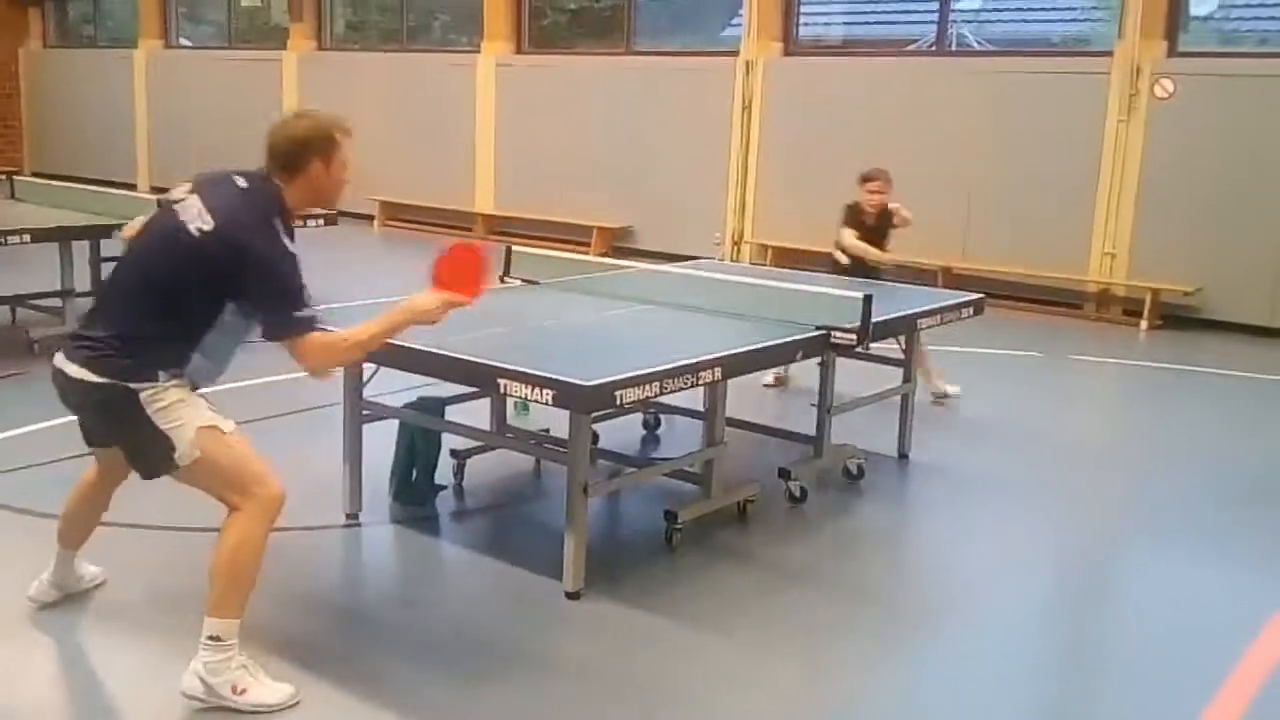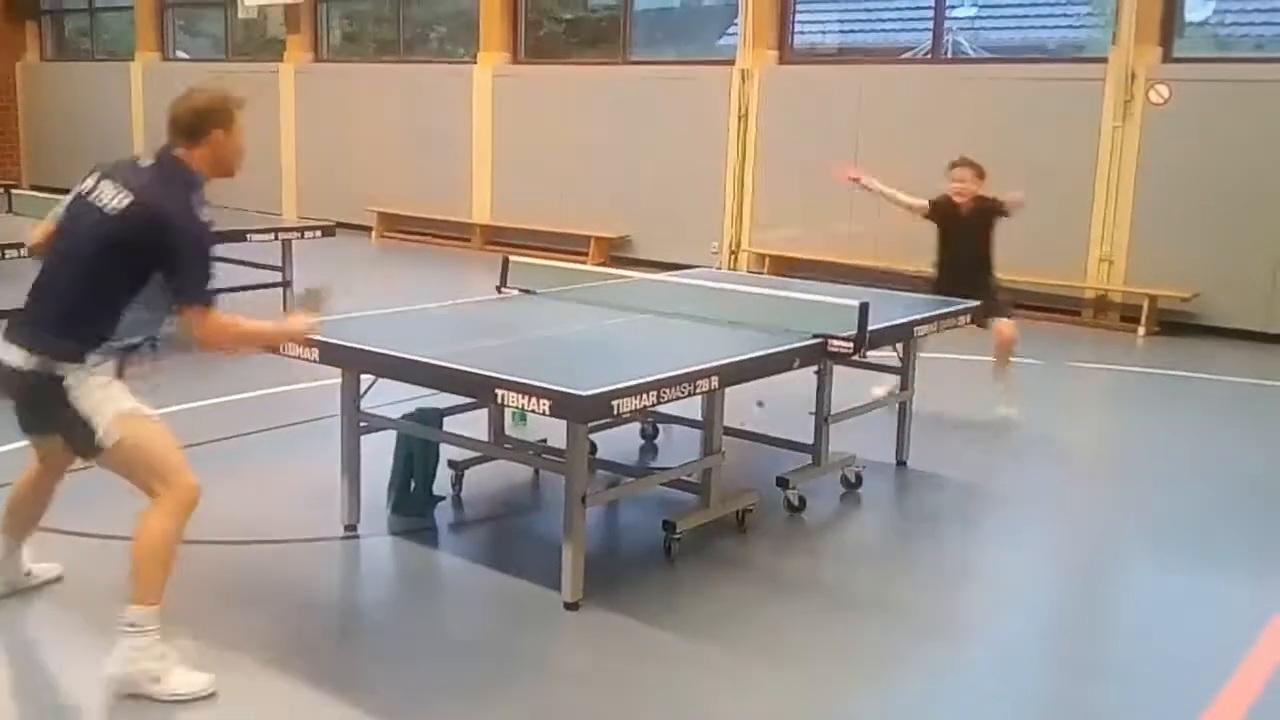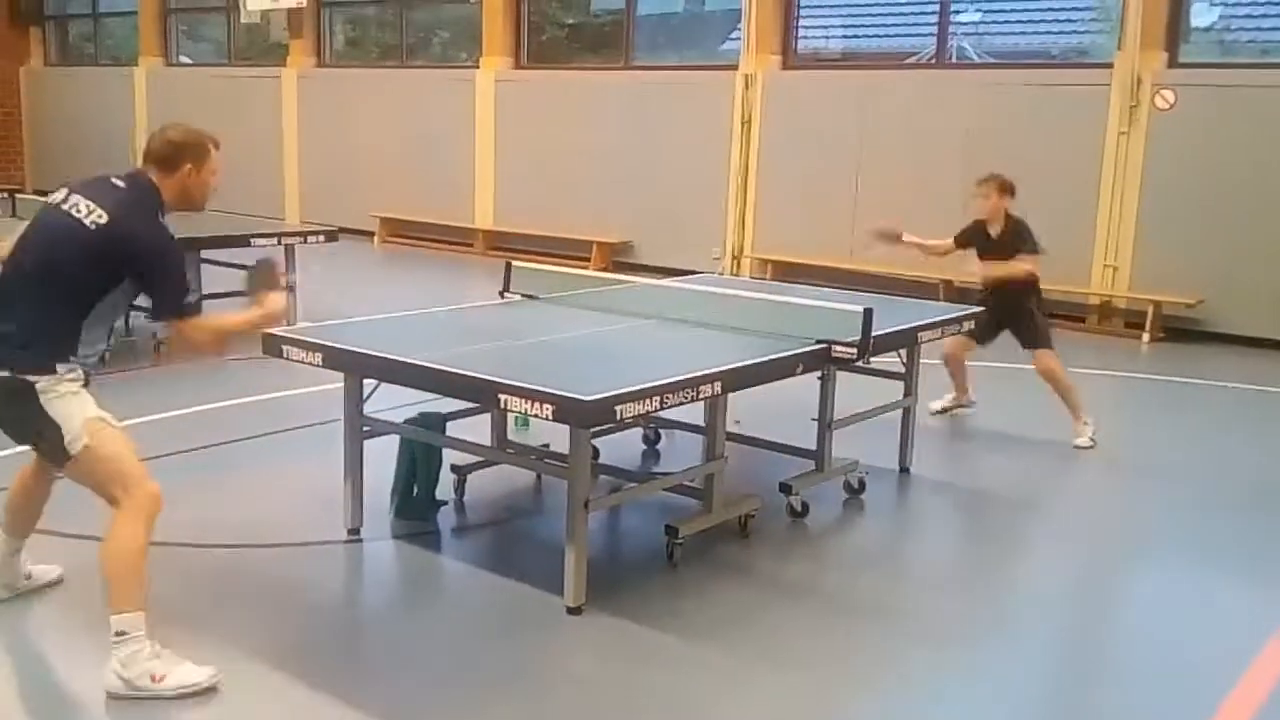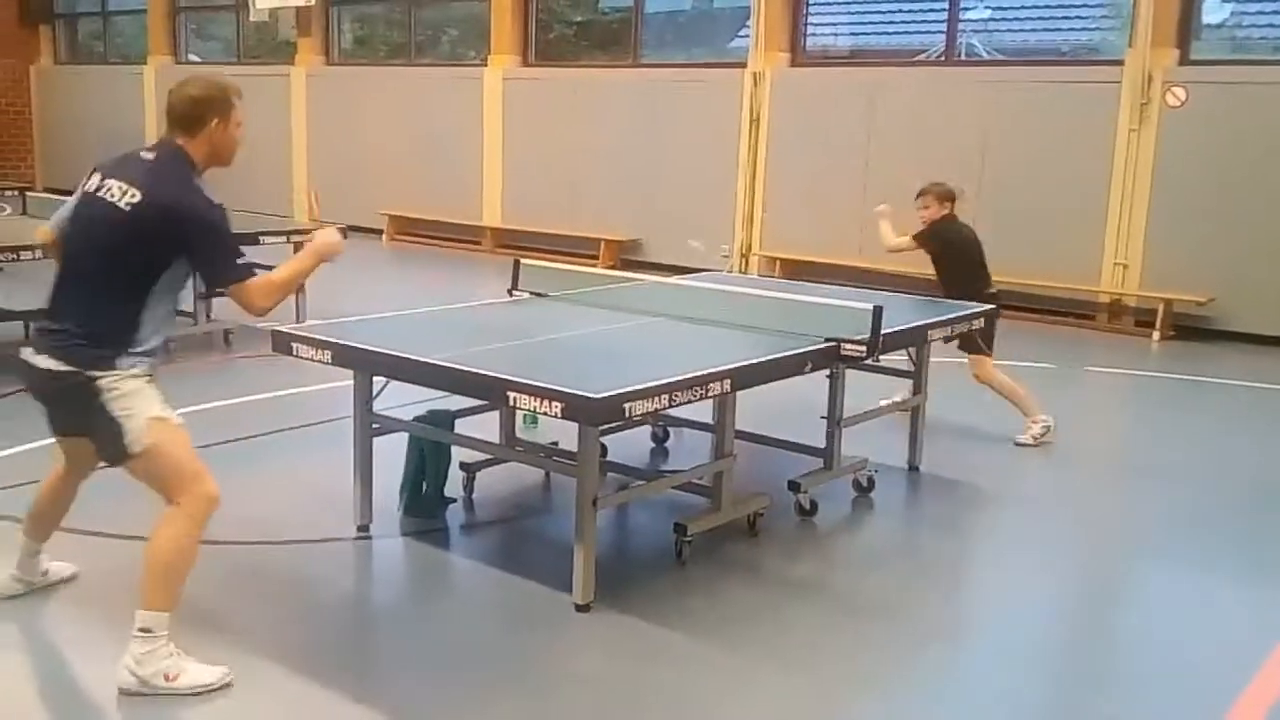
dt=0.3s
person 1, frame 1
left shoulder: (215, 185)
right shoulder: (262, 245)
left elbow: (135, 237)
right elbow: (318, 356)
right wrist: (410, 311)
left hip: (81, 362)
right hip: (132, 383)
left knee: (110, 467)
right knee: (258, 494)
left ankle: (59, 576)
right ankle: (216, 666)
person 1, frame 2
left shoulder: (116, 173)
right shoulder: (179, 217)
right elbow: (207, 329)
right wrist: (280, 333)
right hip: (61, 368)
left knee: (54, 455)
right knee: (175, 485)
right ankle: (135, 651)
person 1, frame 3
left shoulder: (86, 189)
right shoulder: (148, 235)
right elbow: (196, 336)
right wrist: (263, 313)
left knee: (51, 454)
right knee: (138, 496)
right ankle: (133, 658)
person 1, frame 4
left shoulder: (113, 169)
right shoulder: (191, 207)
left elbow: (51, 241)
right elbow: (256, 298)
right wrist: (315, 253)
left hip: (50, 356)
right hip: (102, 372)
left knee: (77, 462)
right knee: (195, 494)
right ankle: (148, 655)
person 2, frame 1
left shoulder: (887, 214)
right shoulder: (852, 212)
left elbow: (906, 222)
right elbow: (847, 241)
left wrist: (902, 214)
right wrist: (878, 255)
left hip: (872, 278)
right hip: (844, 277)
left ankle: (935, 383)
right ankle: (782, 368)
person 2, frame 2
left shoulder: (987, 207)
right shoulder: (943, 205)
left elbow: (1011, 205)
right elbow: (912, 204)
left wrist: (1016, 199)
right wrist: (874, 186)
left hip: (981, 286)
right hip: (946, 286)
left knee: (1006, 334)
left ankle: (1003, 386)
right ankle: (899, 381)
person 2, frame 3
left shoulder: (1019, 228)
right shoulder: (976, 229)
left elbow: (1029, 267)
right elbow: (941, 248)
left wrist: (992, 270)
right wrist: (908, 239)
left hip: (1025, 305)
right hip: (992, 304)
left knee: (1048, 367)
right knee: (951, 351)
left ankle: (1082, 422)
right ankle: (961, 397)
person 2, frame 4
left shoulder: (938, 230)
right shoulder: (959, 230)
left elbow: (892, 245)
left wrist: (884, 219)
left hip: (977, 305)
right hip: (961, 303)
left knee: (982, 371)
left ankle: (1039, 420)
